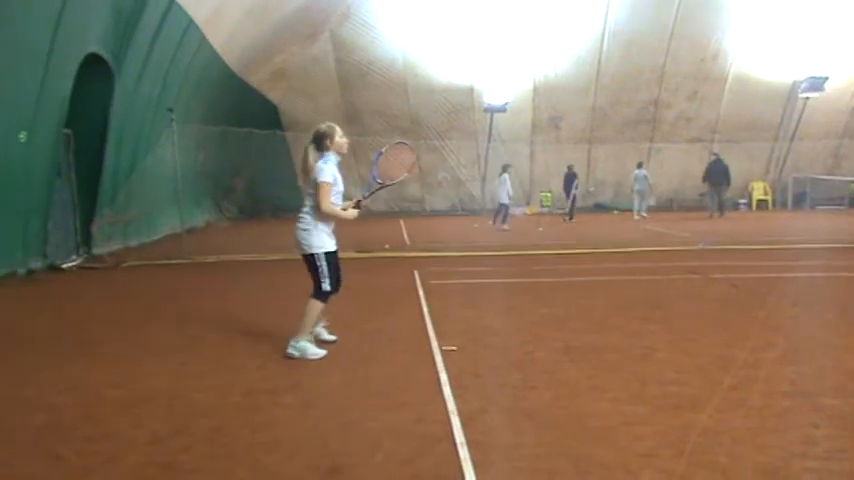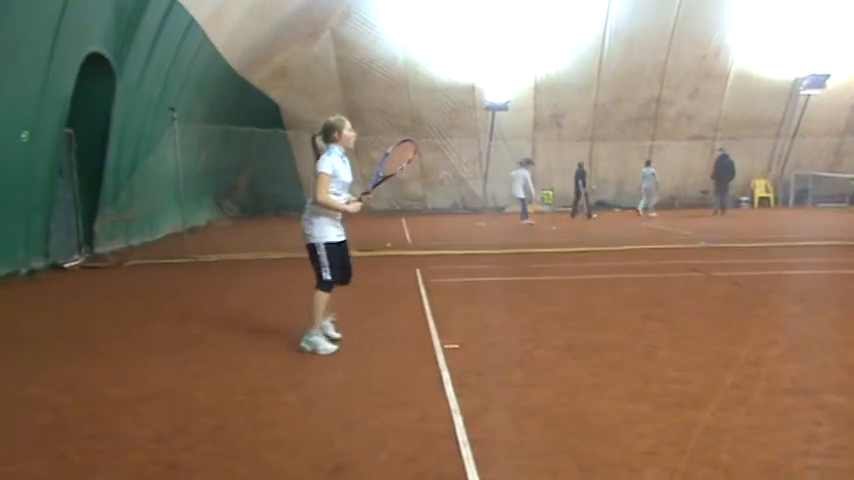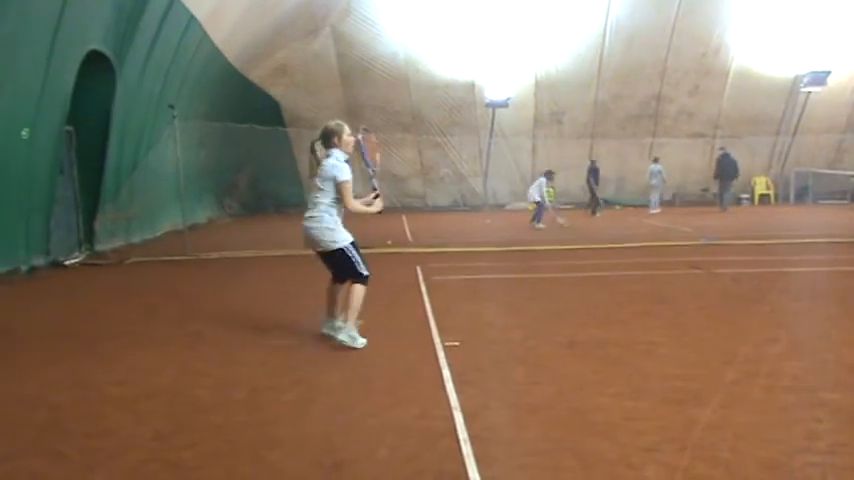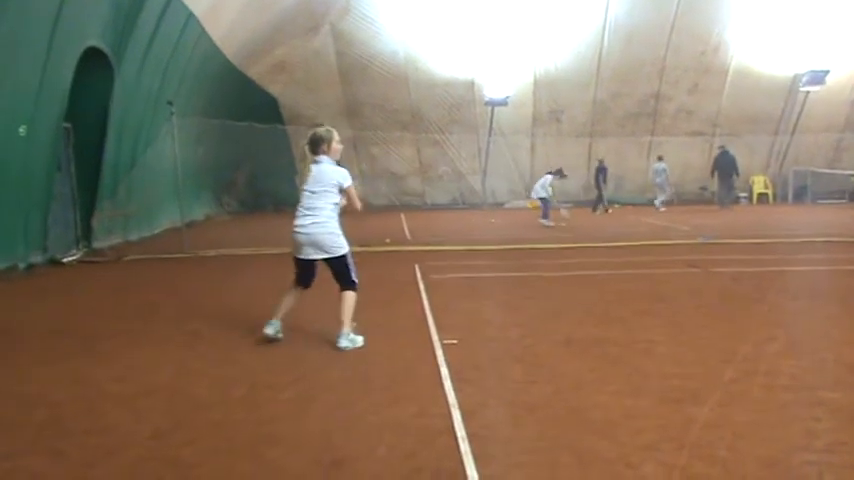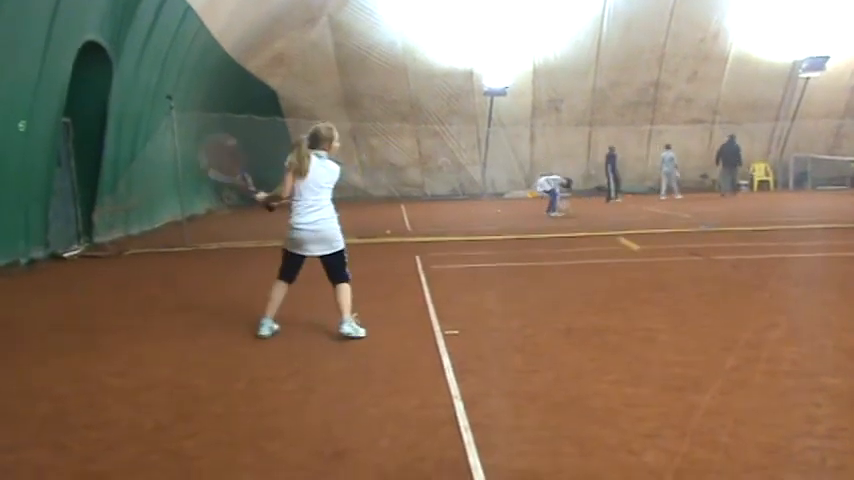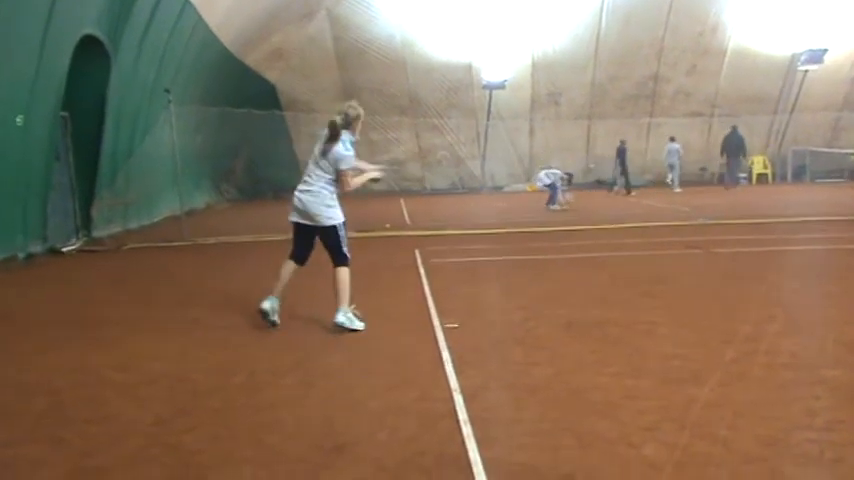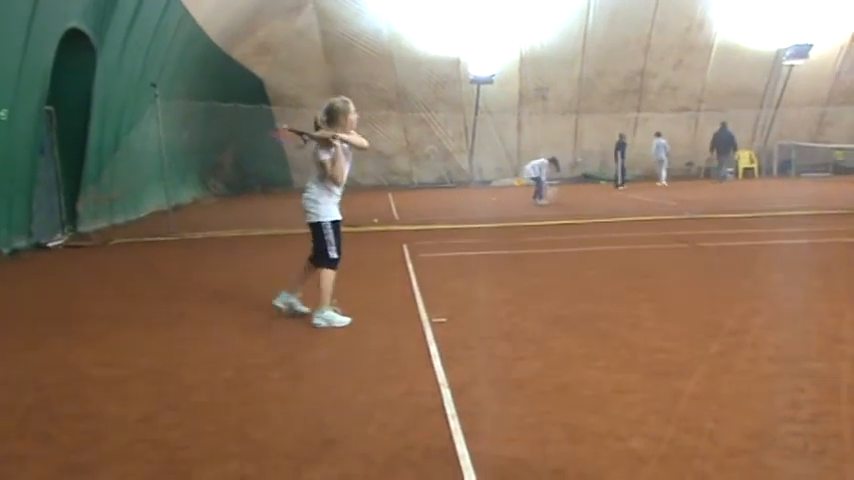
dt=0.3s
person 1, frame 1
left shoulder: (330, 166)
right shoulder: (326, 167)
right elbow: (324, 207)
left wrist: (346, 206)
right wrist: (348, 215)
left hip: (324, 234)
right hip: (314, 234)
left knee: (332, 285)
right knee: (324, 288)
left ankle: (315, 327)
right ankle: (299, 342)
person 1, frame 2
left shoulder: (343, 160)
right shoulder: (328, 159)
right elbow: (321, 196)
left wrist: (354, 201)
right wrist: (348, 208)
left hip: (333, 226)
right hip: (319, 225)
left knee: (344, 275)
right knee: (327, 279)
left ankle: (322, 323)
right ankle: (312, 337)
person 1, frame 3
left shoulder: (328, 164)
right shoulder: (340, 166)
right elbow: (349, 206)
left wrist: (366, 200)
right wrist: (373, 208)
left hip: (315, 227)
right hip: (327, 229)
left knee: (341, 275)
right knee: (361, 276)
left ankle: (333, 323)
right ankle: (348, 330)
person 1, frame 4
left shoulder: (304, 172)
right shoulder: (341, 173)
right elbow: (356, 206)
right wrist: (344, 199)
left hip: (302, 234)
right hip: (329, 236)
left knee: (302, 283)
right knee: (349, 284)
left ankle: (274, 324)
right ankle: (346, 335)
person 1, frame 5
left shoulder: (294, 161)
right shoulder: (334, 169)
left elbow: (285, 193)
left wrist: (266, 197)
left hip: (300, 231)
right hip: (328, 231)
left knee: (285, 277)
right knee: (341, 278)
left ankle: (266, 323)
right ankle: (348, 323)
person 1, frame 6
left shoulder: (330, 136)
right shoulder: (345, 150)
right elbow: (347, 186)
left wrist: (369, 167)
right wrist: (369, 175)
left hip: (302, 203)
right hip: (323, 207)
left knee: (297, 256)
right knee: (341, 259)
left ankle: (272, 302)
right ankle: (344, 313)
person 1, frame 7
left shoulder: (342, 134)
right shoulder: (324, 145)
left elbow: (363, 144)
right elbow: (338, 179)
left wrist: (340, 137)
right wrist: (337, 150)
left hip: (323, 203)
right hip: (322, 205)
left knee: (321, 256)
right knee: (331, 258)
left ankle: (289, 296)
right ankle: (323, 312)
